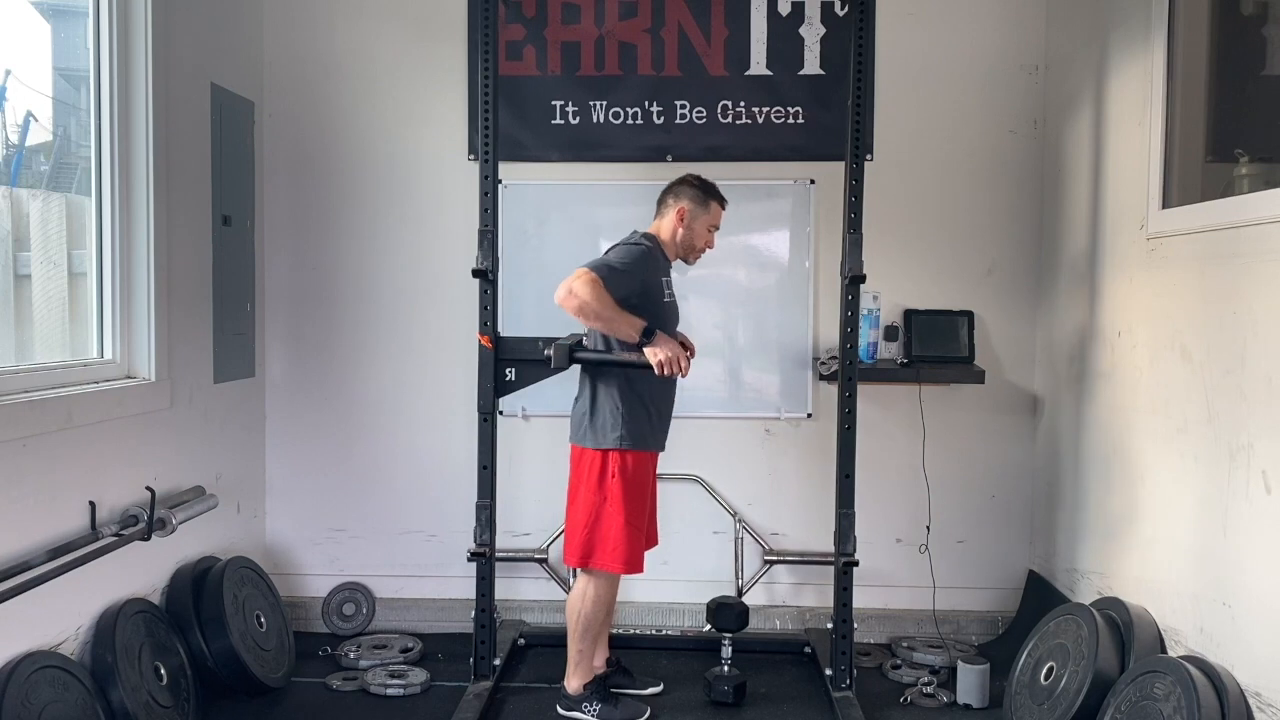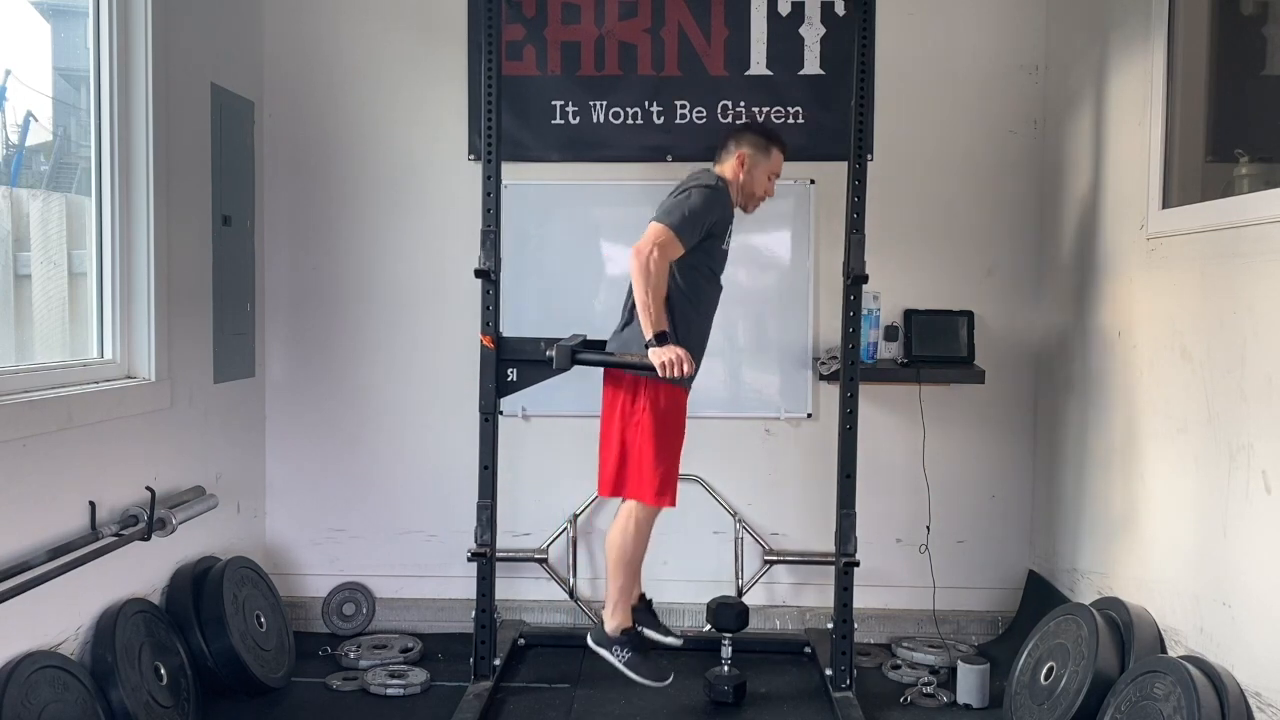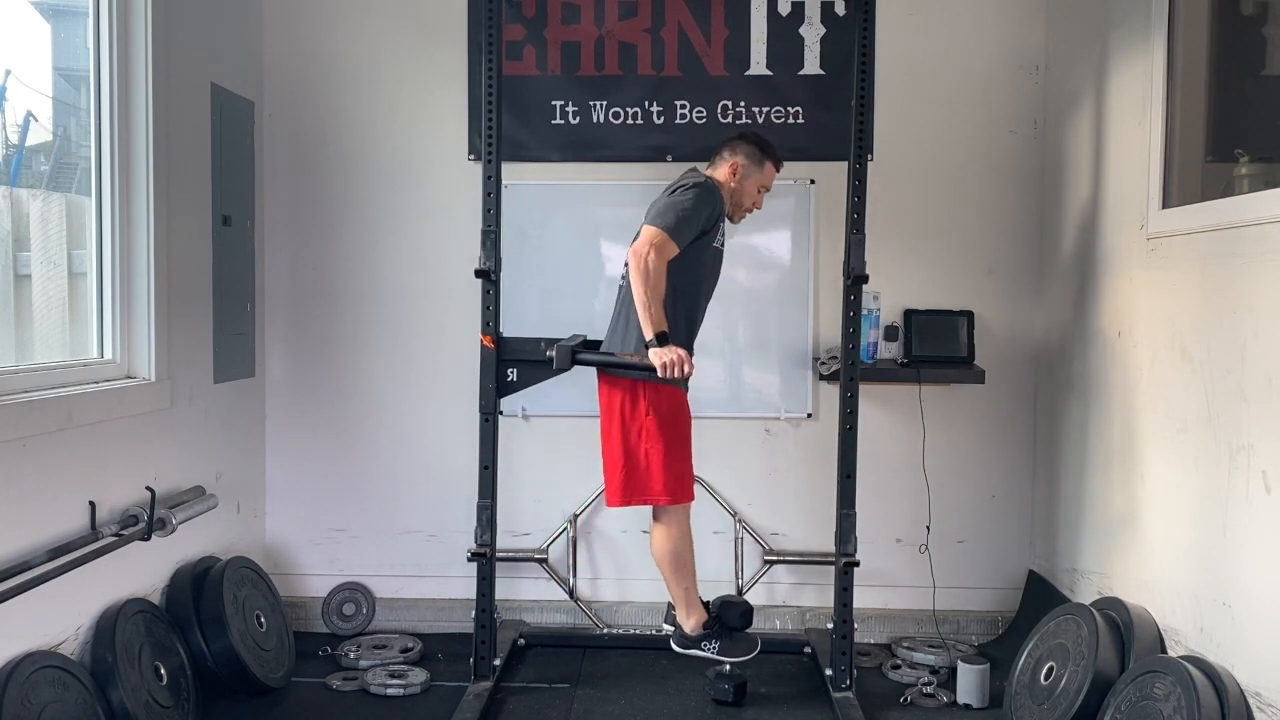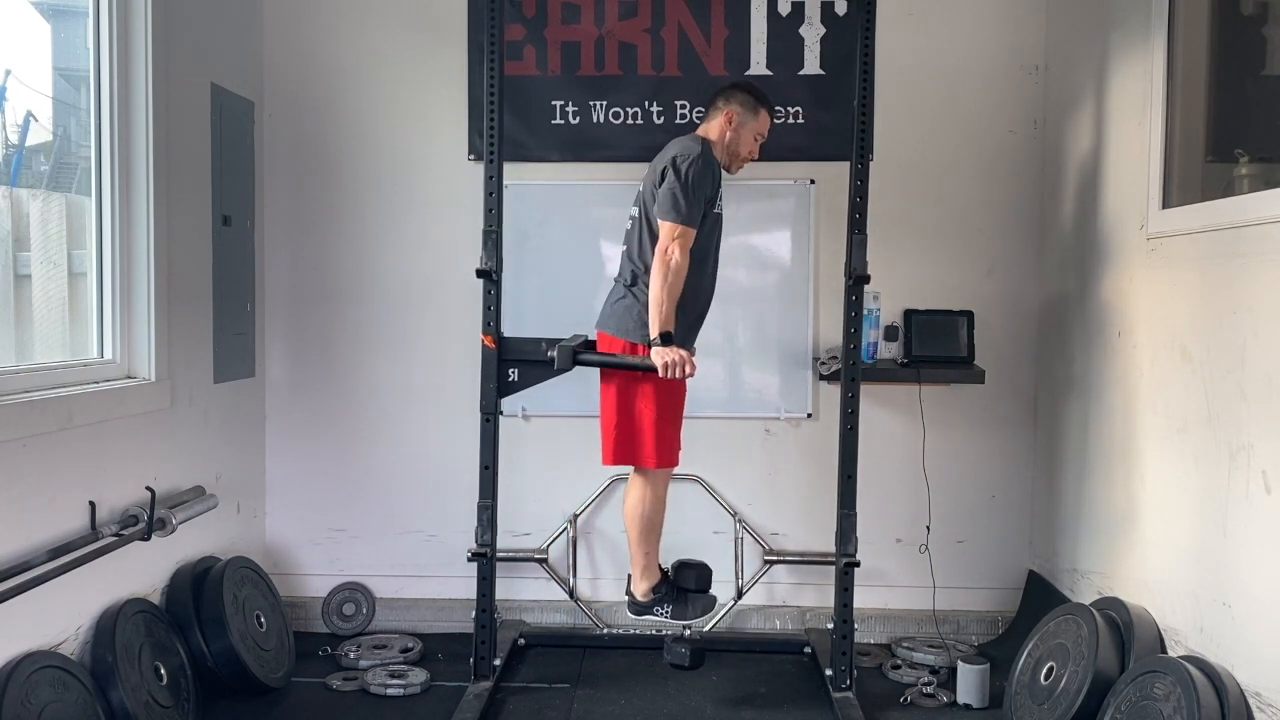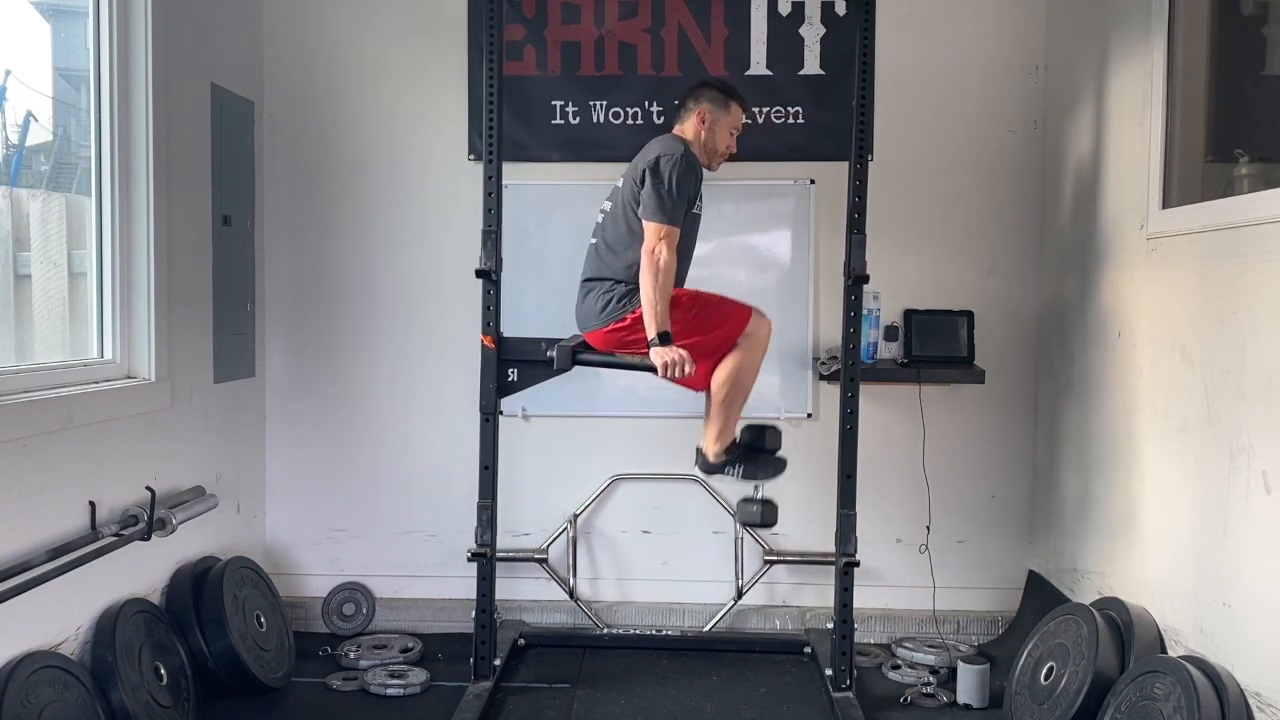
dt=1s
person 1, frame 1
left shoulder: (651, 261)
right shoulder: (638, 254)
left elbow: (619, 316)
right elbow: (571, 292)
left wrist: (664, 332)
right wrist: (649, 336)
left hip: (631, 435)
right hip: (612, 436)
left knee: (611, 562)
right knee: (600, 566)
left ankle: (600, 664)
person 1, frame 2
left shoulder: (709, 202)
right shoulder: (707, 195)
left elbow: (660, 256)
right elbow: (647, 252)
right wrist: (657, 340)
left hip: (656, 369)
right hip: (649, 370)
left knee: (646, 497)
right knee: (643, 498)
left ankle: (629, 604)
right ankle: (614, 626)
person 1, frame 3
left shoulder: (701, 208)
right shoulder: (700, 193)
right elbow: (645, 254)
right wrist: (658, 341)
left hip: (650, 369)
right hip: (645, 370)
left knee: (670, 498)
right knee: (671, 502)
left ankle: (684, 604)
right ankle: (692, 625)
person 1, frame 4
left shoulder: (688, 160)
right shoulder: (695, 159)
right elbow: (671, 253)
right wrist: (662, 340)
left hip: (641, 332)
right hip: (641, 335)
left knee: (654, 466)
right knee: (652, 467)
left ankle: (649, 576)
right ankle: (645, 590)
person 1, frame 5
left shoulder: (663, 156)
right shoulder: (675, 160)
right elbow: (657, 251)
left wrist: (664, 334)
right wrist: (662, 339)
left hip: (605, 308)
right hip: (620, 308)
left knee: (724, 340)
right knee: (754, 328)
left ankle: (717, 448)
right ankle: (717, 450)
